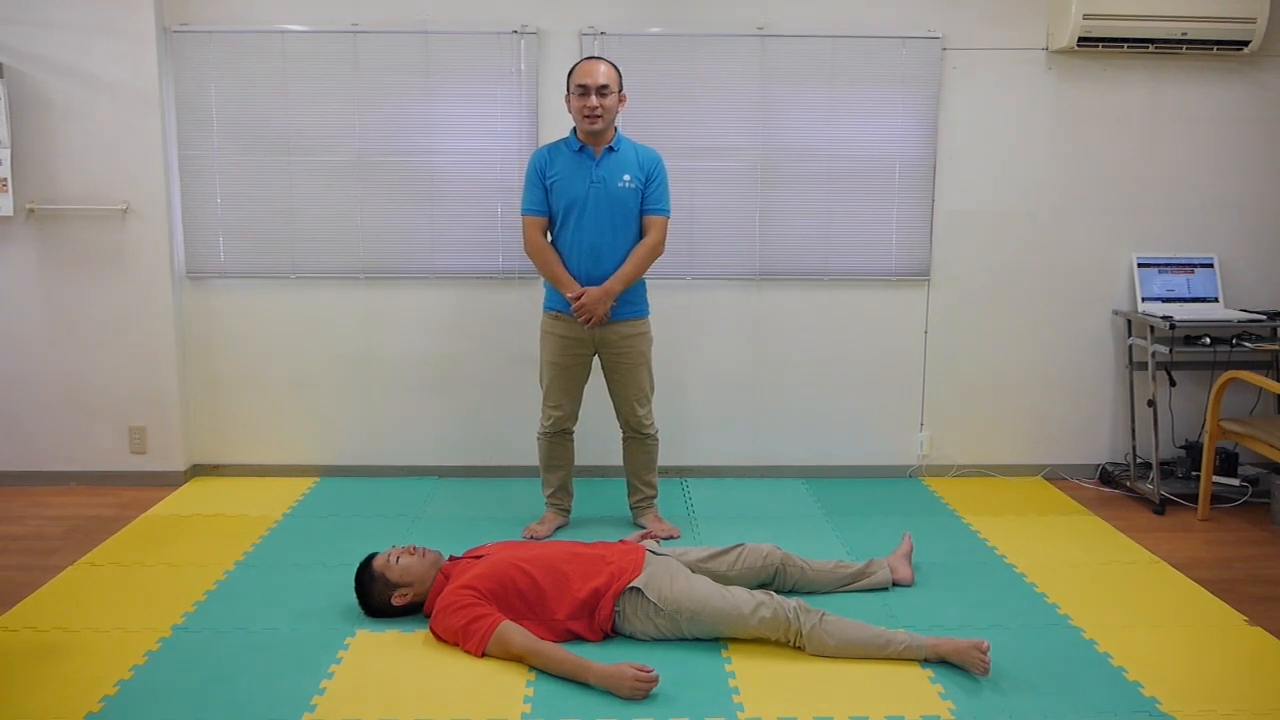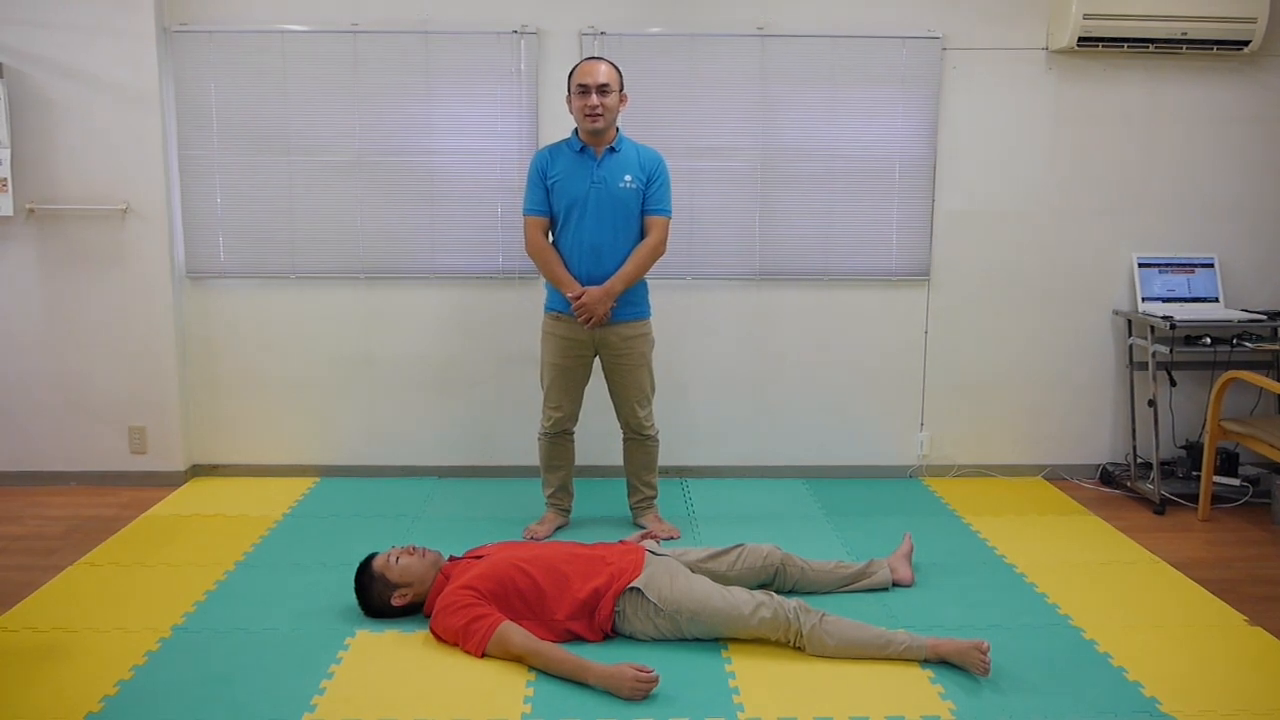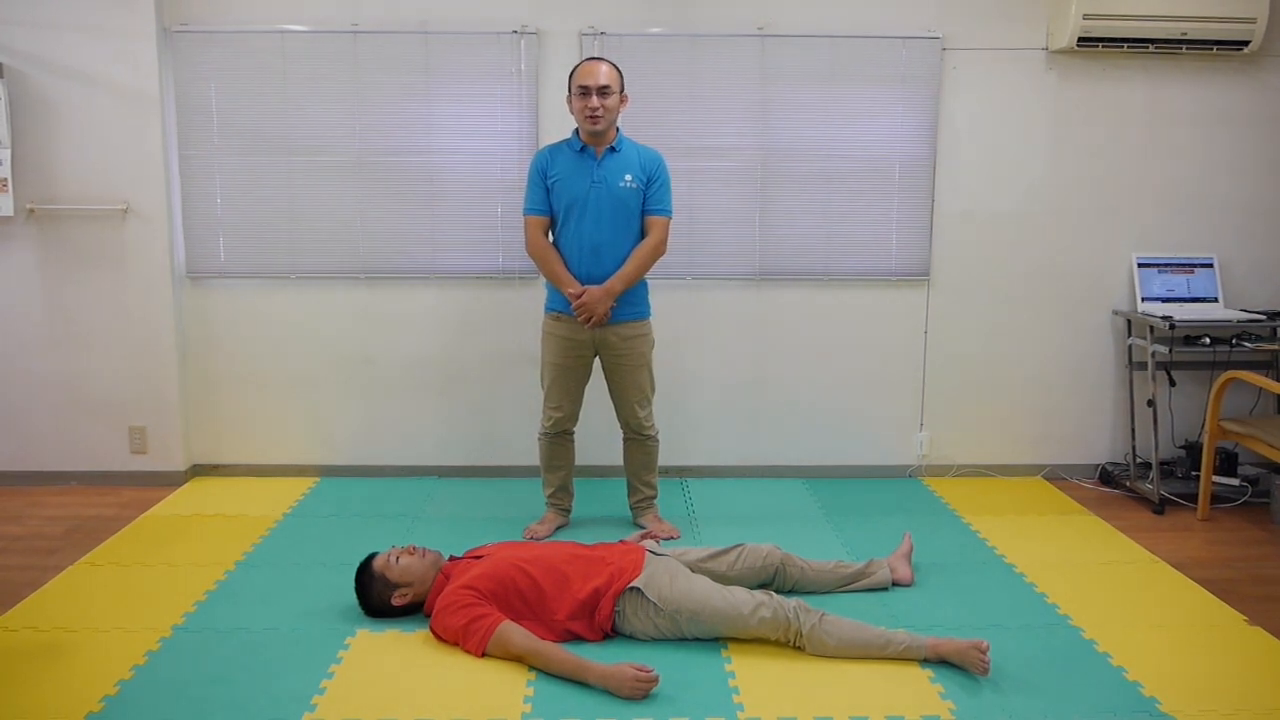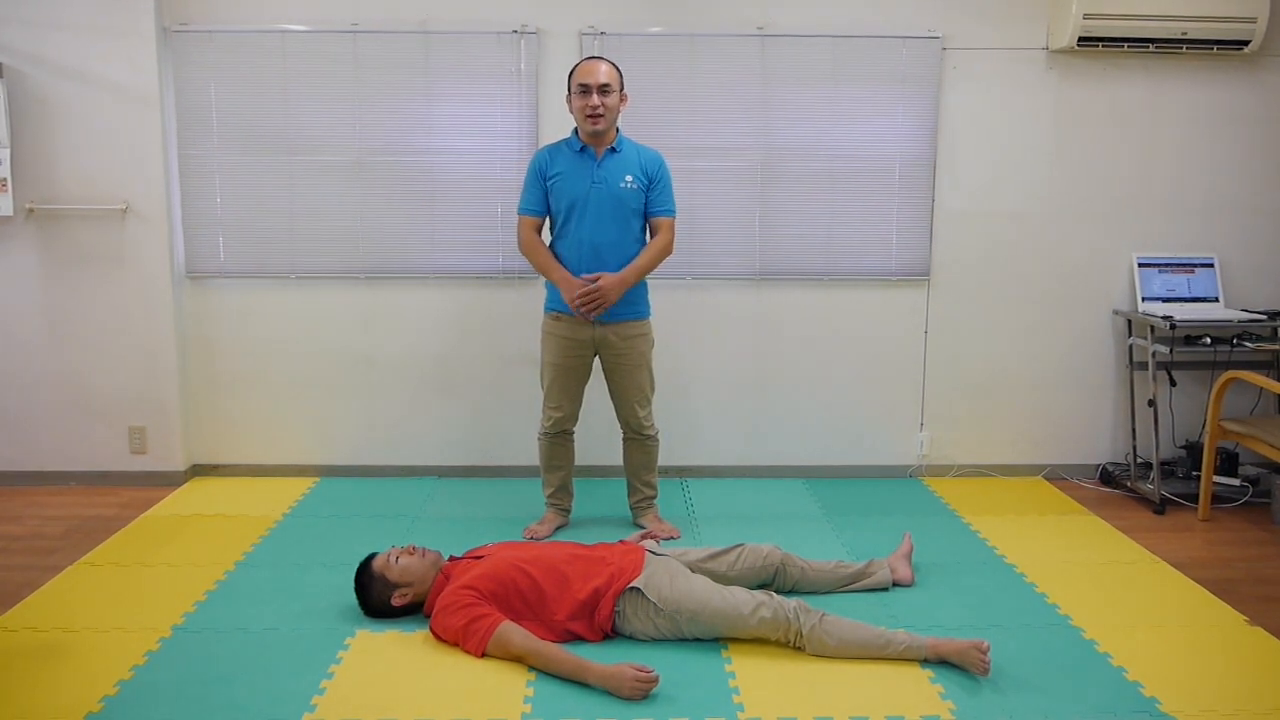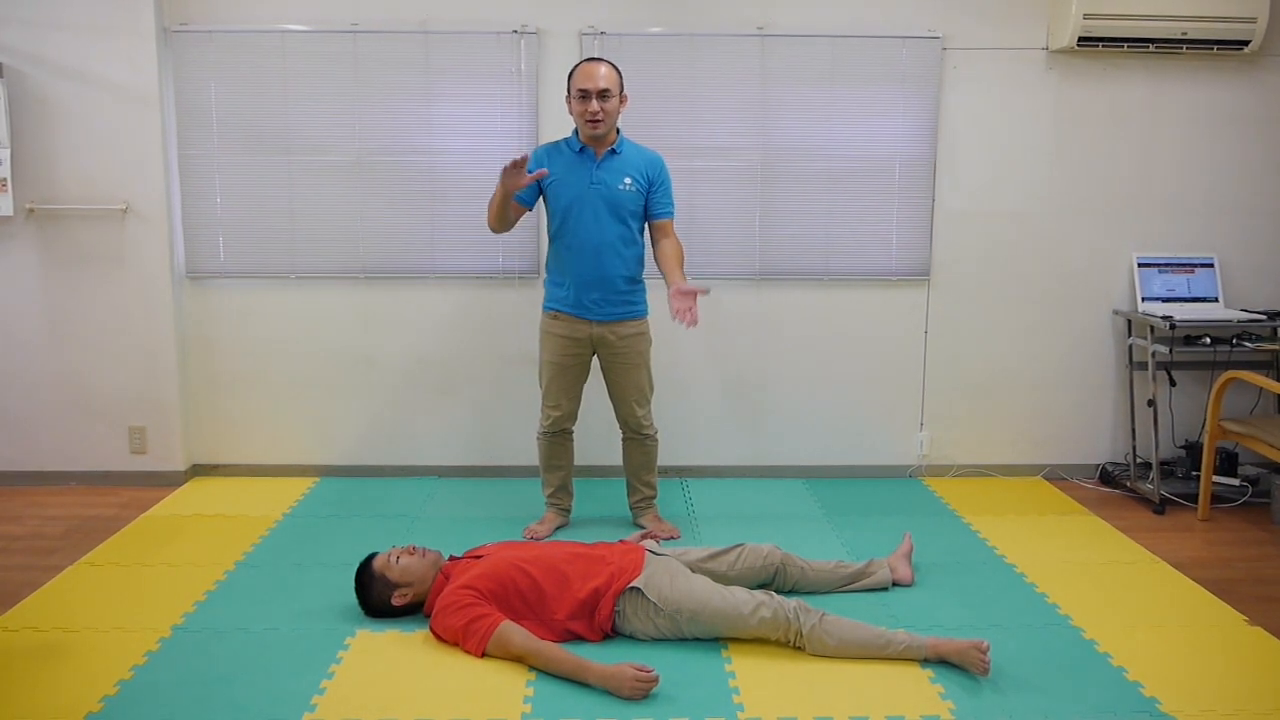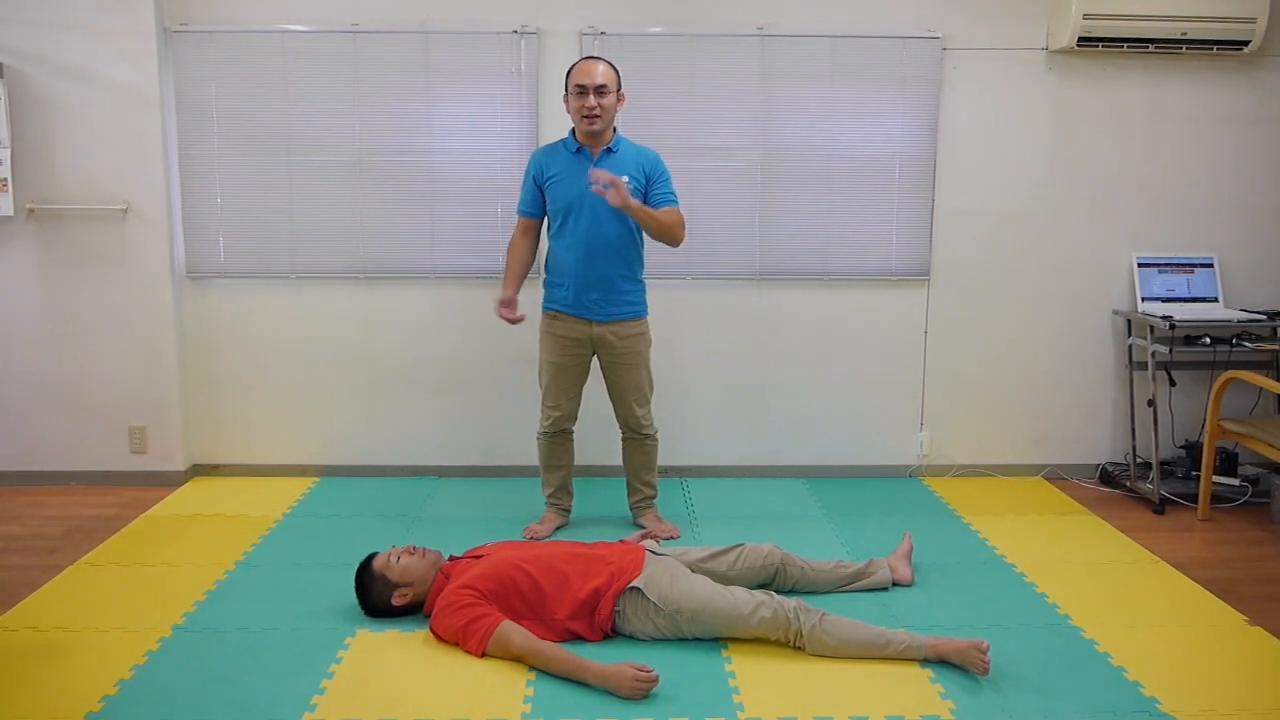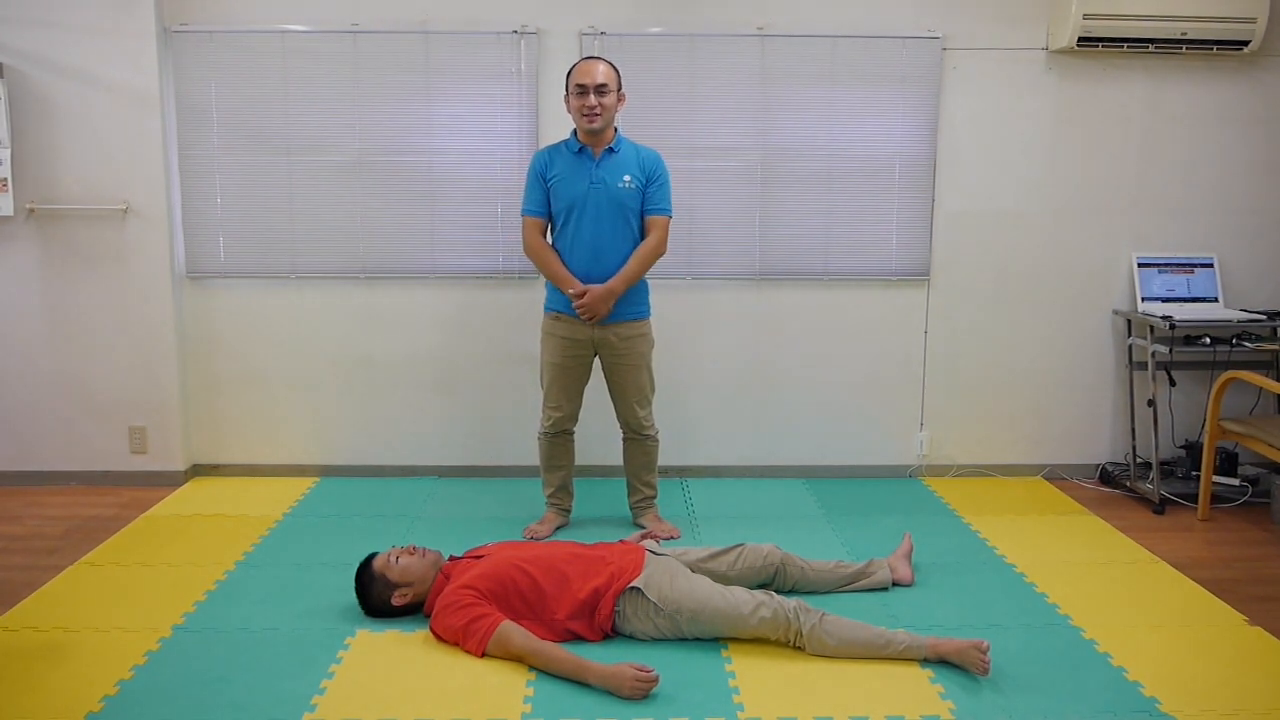
dt=0.7s
person 1, frame 1
left shoulder: (471, 559)
right shoulder: (453, 610)
right elbow: (523, 646)
left wrist: (621, 543)
right wrist: (601, 676)
left hip: (639, 560)
right hip: (631, 600)
left knee: (768, 560)
right knee: (784, 618)
left ankle: (885, 569)
right ankle: (935, 647)
person 1, frame 2
left shoulder: (471, 561)
right shoulder: (453, 609)
right elbow: (524, 647)
left wrist: (623, 544)
right wrist: (601, 676)
left hip: (636, 560)
right hip: (633, 601)
left knee: (767, 560)
right knee: (785, 618)
left ankle: (886, 570)
right ankle: (935, 648)
person 1, frame 3
left shoulder: (471, 559)
right shoulder: (453, 609)
right elbow: (523, 646)
left wrist: (622, 544)
right wrist: (601, 675)
left hip: (636, 560)
right hip: (633, 600)
left knee: (768, 560)
right knee: (784, 618)
left ankle: (886, 569)
right ankle: (935, 647)
person 1, frame 4
left shoulder: (469, 563)
right shoulder: (453, 610)
right elbow: (525, 647)
left wrist: (617, 545)
right wrist: (601, 676)
left hip: (635, 561)
right hip: (633, 599)
left knee: (768, 560)
right knee: (784, 617)
left ankle: (886, 570)
right ankle: (934, 647)
person 1, frame 5
left shoulder: (471, 559)
right shoulder: (453, 610)
right elbow: (524, 647)
left wrist: (618, 544)
right wrist: (601, 675)
left hip: (636, 560)
right hip: (633, 598)
left knee: (770, 559)
right knee: (784, 618)
left ankle: (887, 570)
right ankle: (933, 647)
person 1, frame 6
left shoulder: (469, 561)
right shoulder: (453, 609)
right elbow: (524, 646)
left wrist: (621, 544)
right wrist: (602, 675)
left hip: (637, 560)
right hip: (633, 600)
left knee: (768, 559)
right knee: (785, 617)
left ankle: (886, 570)
right ankle: (934, 647)
person 1, frame 7
left shoulder: (470, 558)
right shoulder: (453, 611)
right elbow: (523, 646)
left wrist: (618, 542)
right wrist: (602, 675)
left hip: (637, 560)
right hip: (633, 601)
left knee: (768, 559)
right knee: (785, 618)
left ankle: (886, 570)
right ankle: (935, 647)
person 2, frame 1
left shoulder: (647, 162)
right shoulder: (545, 161)
left elbow: (654, 240)
right elbow: (535, 240)
left wrist: (605, 294)
right wrist: (576, 295)
left hip: (628, 316)
right hip: (562, 316)
left knee: (638, 422)
right knee: (556, 422)
left ankle: (645, 508)
right ankle: (556, 508)
person 2, frame 2
left shoulder: (649, 163)
right shoulder: (546, 162)
left elbow: (656, 240)
right elbow: (536, 239)
left wrist: (606, 293)
right wrist: (576, 294)
left hip: (629, 317)
right hip: (563, 316)
left knee: (639, 423)
right knee: (556, 422)
left ankle: (645, 508)
right ankle: (556, 508)
person 2, frame 3
left shoulder: (649, 163)
right shoulder: (547, 162)
left elbow: (656, 240)
right elbow: (536, 239)
left wrist: (606, 293)
right wrist: (576, 294)
left hip: (629, 317)
right hip: (563, 316)
left knee: (639, 423)
right knee: (556, 422)
left ankle: (645, 508)
right ankle: (556, 508)
person 2, frame 4
left shoulder: (649, 163)
right shoulder: (546, 161)
left elbow: (664, 237)
right elbow: (527, 235)
left wrist: (620, 281)
right wrist: (565, 282)
left hip: (629, 317)
right hip: (564, 317)
left knee: (639, 423)
right knee: (556, 422)
left ankle: (645, 508)
right ankle: (556, 507)
person 2, frame 5
left shoulder: (649, 164)
right shoulder: (546, 159)
left elbow: (663, 235)
right elbow: (499, 224)
left wrist: (676, 282)
right wrist: (506, 190)
left hip: (627, 318)
right hip: (562, 316)
left knee: (638, 423)
right knee: (555, 421)
left ankle: (645, 508)
right ankle: (556, 507)
person 2, frame 6
left shoulder: (646, 162)
right shoulder: (544, 162)
left elbow: (676, 234)
right elbow: (526, 233)
left wrist: (629, 205)
right wrist: (510, 290)
left hip: (625, 317)
right hip: (561, 316)
left knee: (638, 423)
right knee: (555, 421)
left ankle: (645, 507)
right ankle: (556, 507)
person 2, frame 7
left shoulder: (647, 162)
right shoulder: (546, 162)
left elbow: (656, 240)
right elbow: (533, 239)
left wrist: (608, 292)
right wrist: (575, 290)
left hip: (629, 316)
right hip: (563, 316)
left knee: (638, 423)
right knee: (556, 422)
left ankle: (645, 508)
right ankle: (557, 507)
